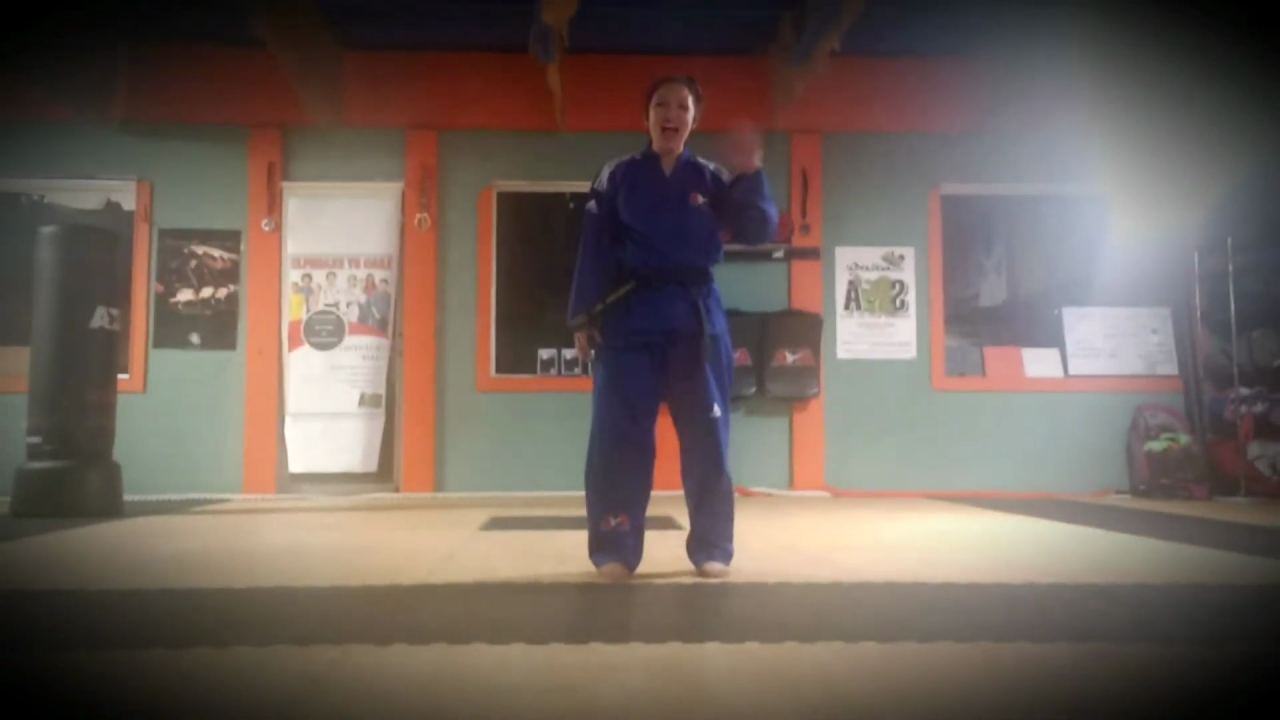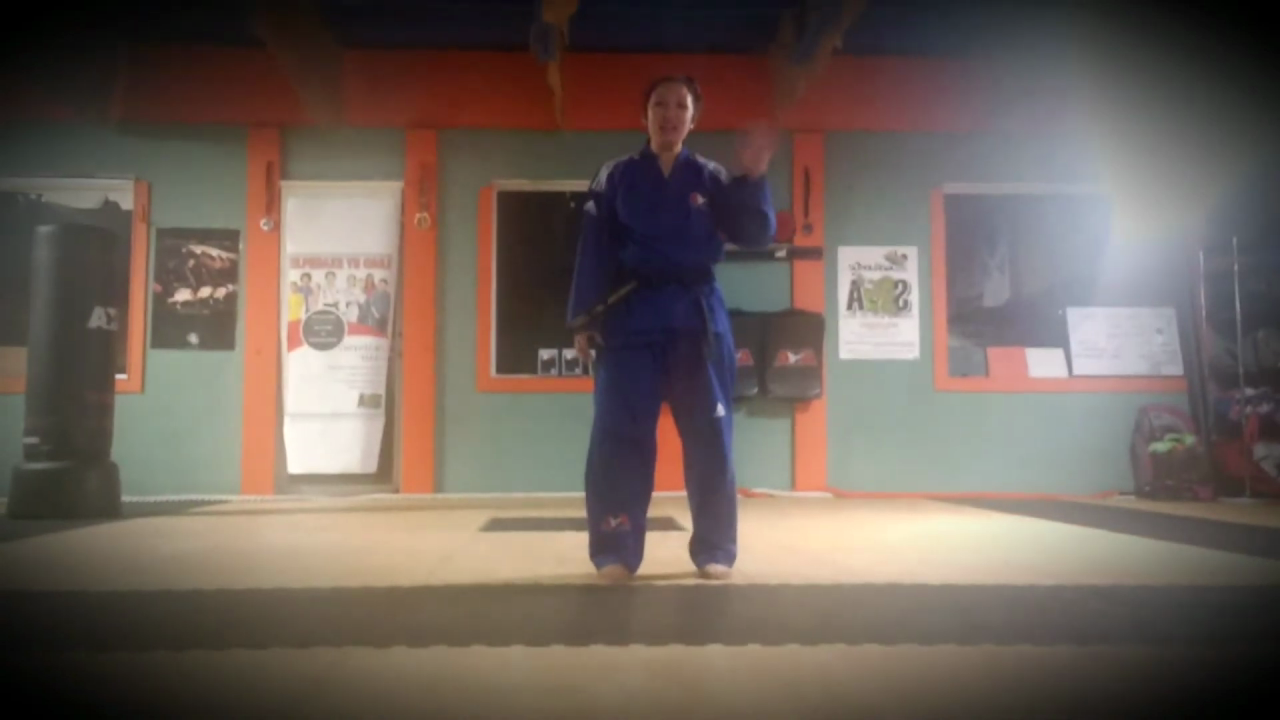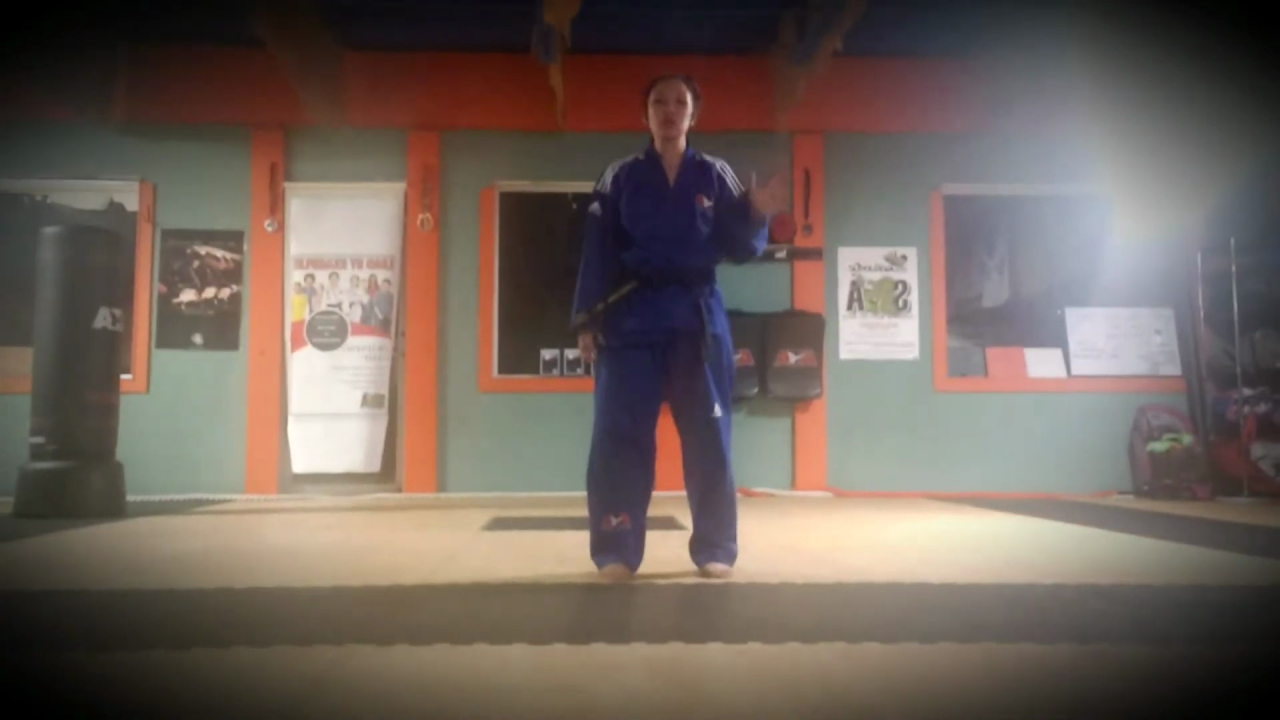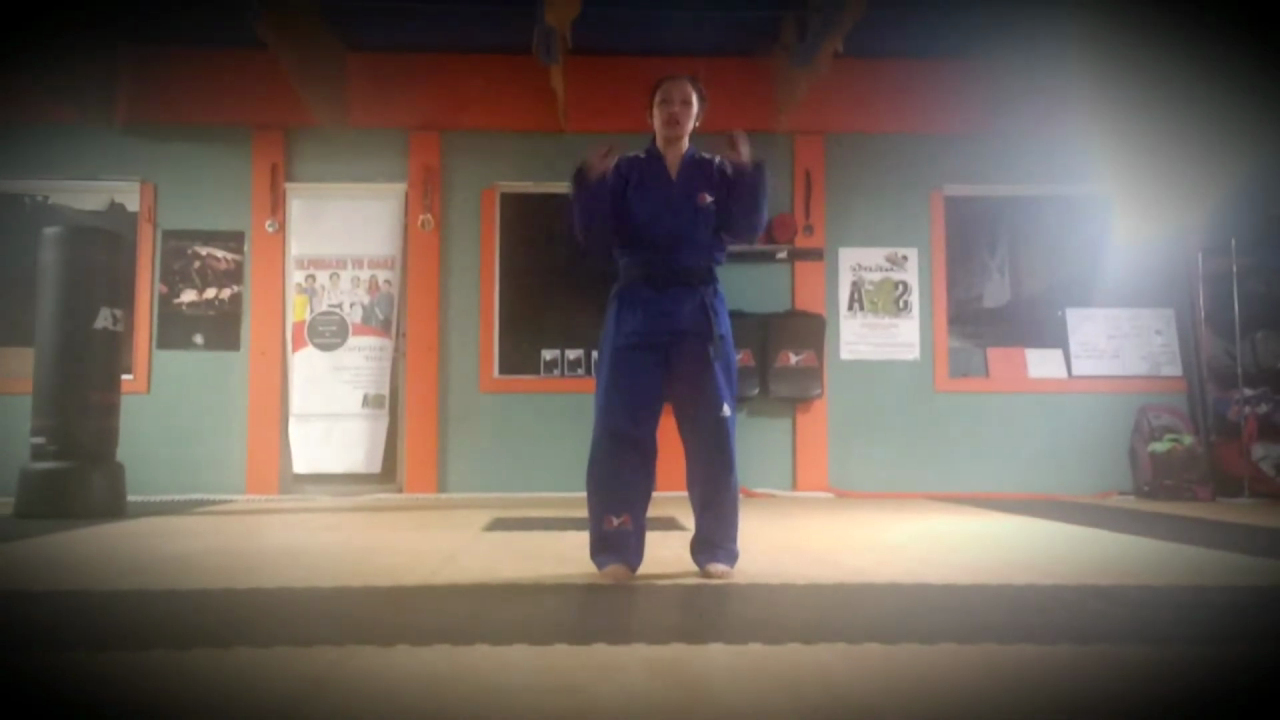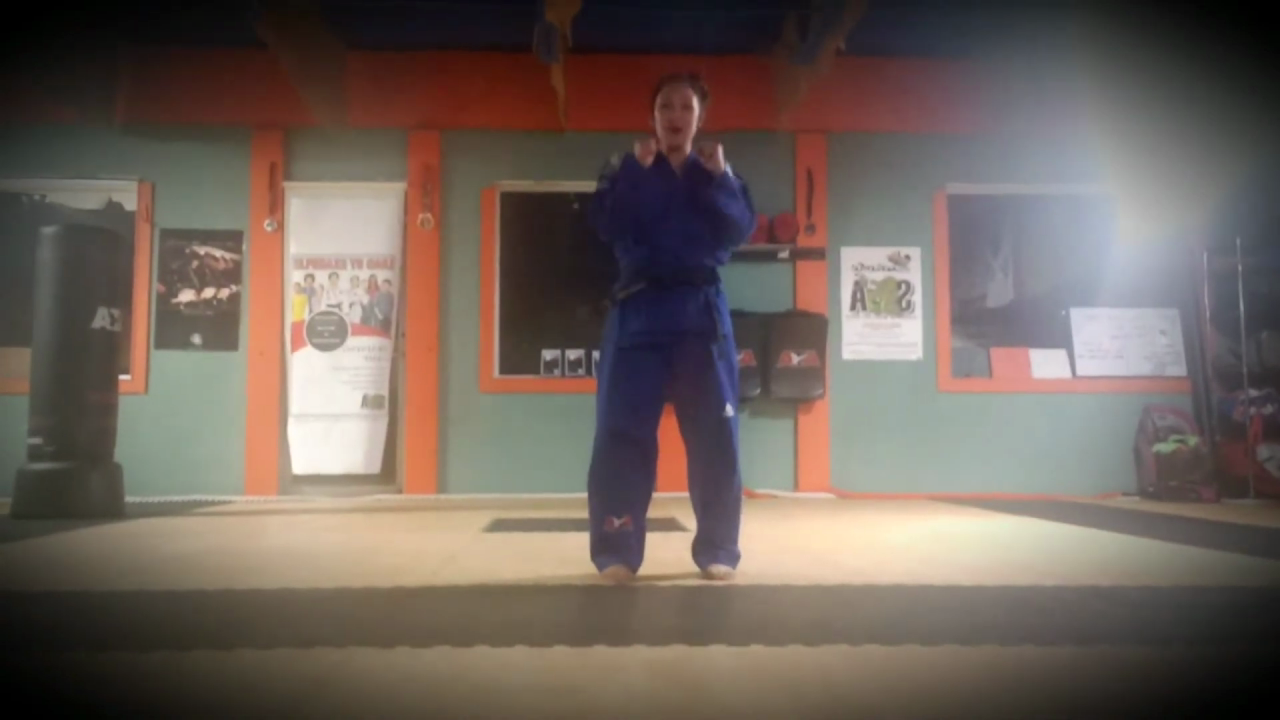
dt=0.3s
person 1, frame 1
left shoulder: (711, 179)
right shoulder: (617, 177)
left elbow: (759, 230)
right elbow: (594, 250)
left wrist: (750, 175)
right wrist: (584, 317)
left hip: (696, 314)
right hip: (631, 314)
left knee: (707, 433)
right knee: (620, 434)
left ankle: (711, 548)
right ankle: (615, 549)
person 1, frame 2
left shoulder: (714, 178)
right shoulder: (615, 177)
left elbow: (756, 234)
right elbow: (594, 252)
left wrist: (753, 179)
right wrist: (586, 319)
left hip: (698, 313)
right hip: (632, 314)
left knee: (709, 434)
right knee: (621, 435)
left ankle: (713, 549)
right ankle: (616, 551)
person 1, frame 3
left shoulder: (716, 176)
right shoulder: (619, 177)
left elbow: (740, 248)
right elbow: (599, 252)
left wrist: (756, 219)
right wrist: (590, 318)
left hip: (698, 312)
right hip: (632, 314)
left knee: (708, 432)
right knee: (621, 433)
left ankle: (714, 548)
right ankle: (617, 549)
person 1, frame 4
left shoulder: (718, 173)
right shoulder: (625, 172)
left elbow: (745, 230)
right elbow: (599, 235)
left wrist: (746, 172)
right wrist: (591, 182)
left hip: (701, 310)
right hip: (637, 310)
left knee: (712, 432)
right knee: (621, 432)
left ankle: (715, 549)
right ankle: (616, 551)
person 1, frame 5
left shoulder: (717, 172)
right shoulder: (627, 168)
left elbow: (739, 231)
right elbow: (606, 225)
left wrist: (718, 177)
right wrist: (639, 170)
left hip: (702, 310)
right hip: (640, 309)
left knee: (715, 433)
right knee: (624, 431)
left ankle: (716, 550)
right ankle: (616, 551)
